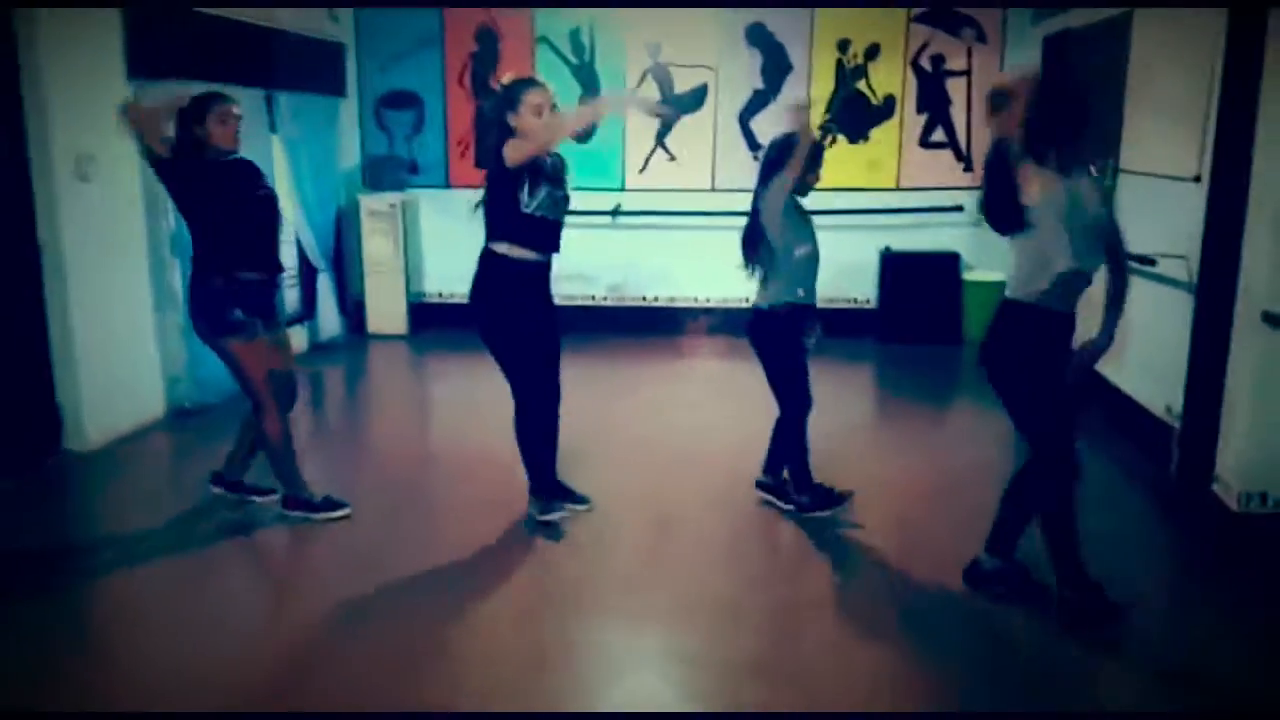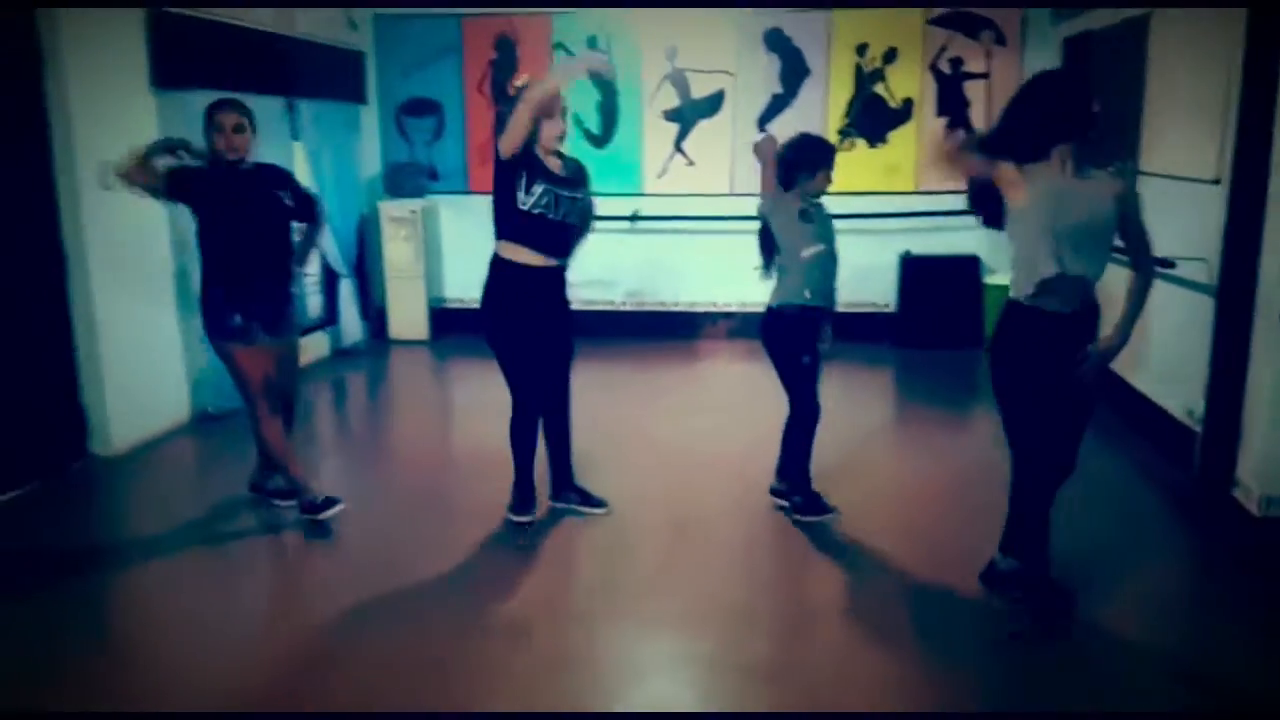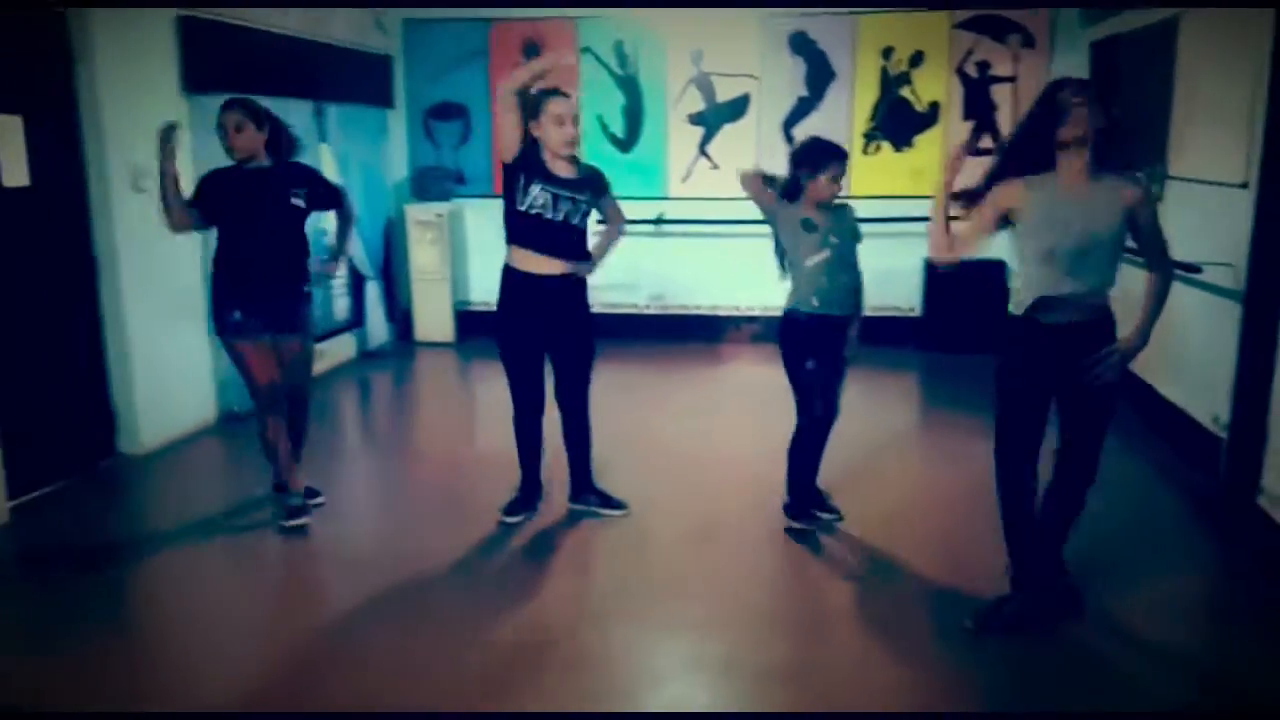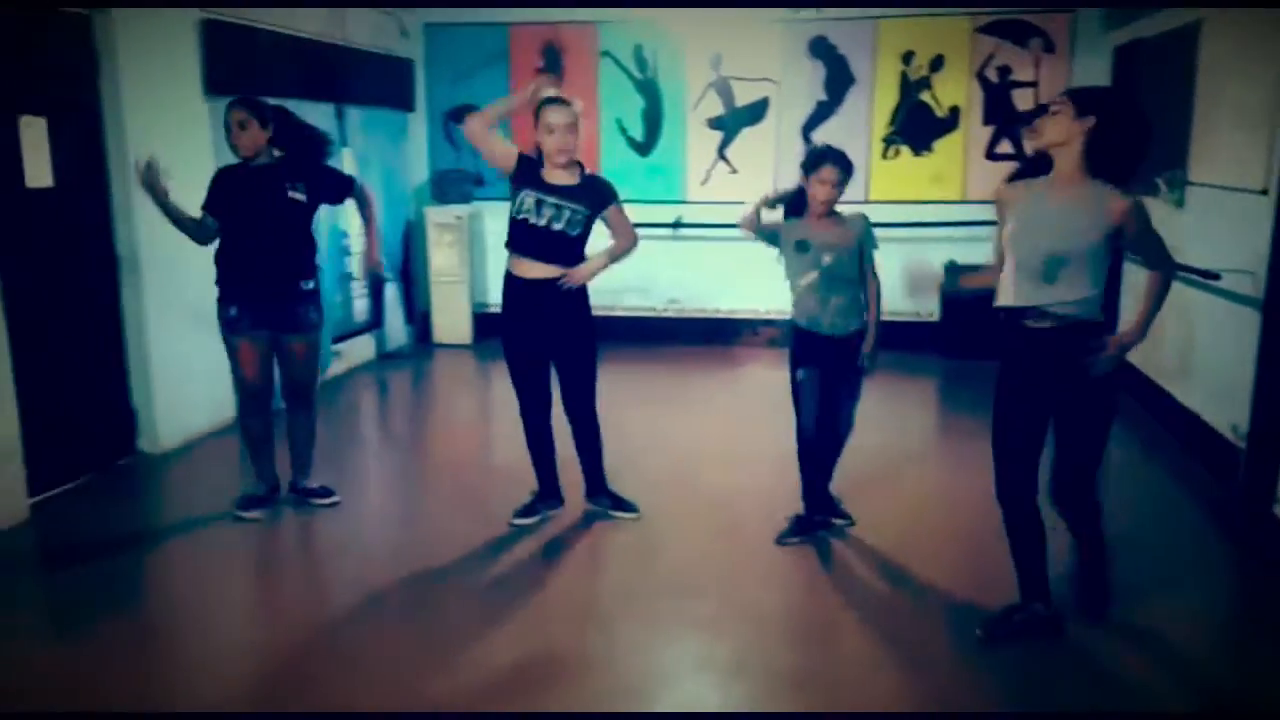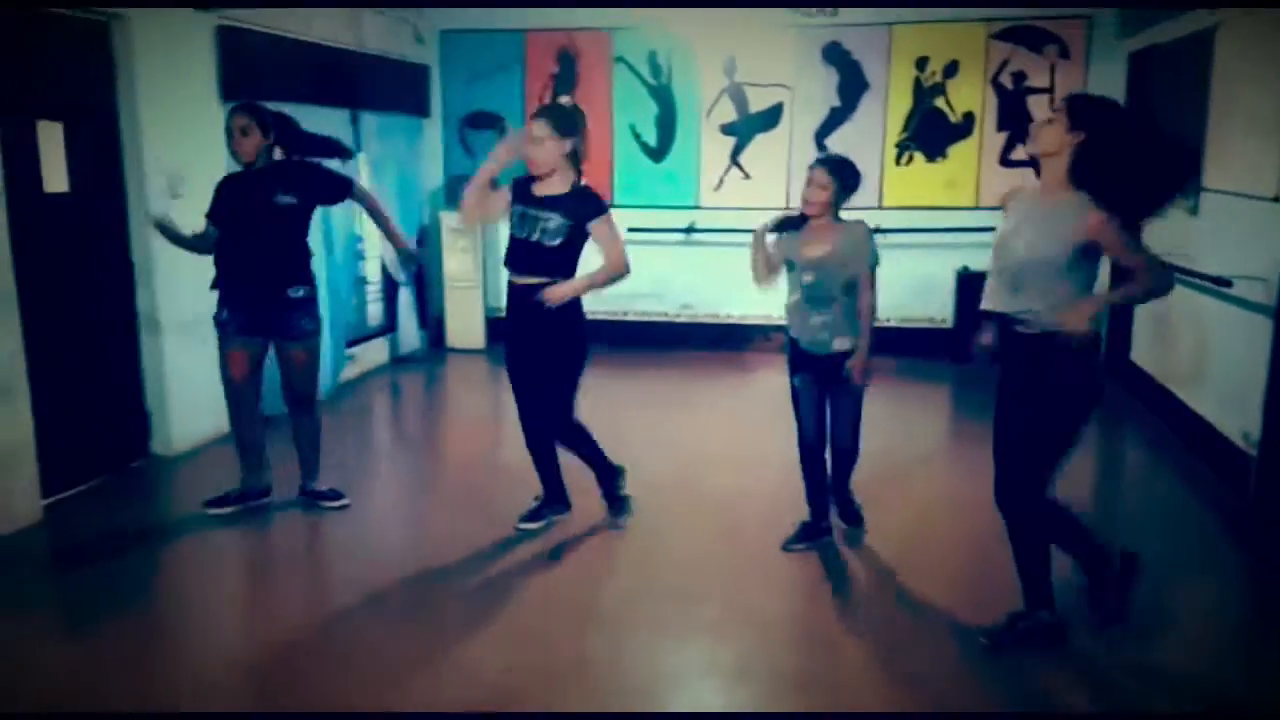
dt=0.1s
person 1, frame 1
left shoulder: (1088, 186)
right shoulder: (1024, 173)
left elbow: (1117, 259)
right elbow: (1006, 116)
left wrist: (1107, 330)
right wrist: (1015, 95)
left hip: (1058, 333)
right hip: (1021, 334)
left knee: (1050, 458)
right knee: (1057, 461)
left ankle: (994, 560)
right ankle: (1075, 587)
person 1, frame 2
left shoulder: (1112, 186)
right shoulder: (1014, 176)
left elbow: (1144, 261)
right elbow: (956, 153)
left wrist: (1121, 331)
left hip: (1080, 333)
right hip: (1024, 331)
left knee: (1055, 460)
right knee: (1034, 460)
left ankle: (1013, 561)
right ankle: (1022, 569)
person 1, frame 3
left shoulder: (1125, 195)
right shoulder: (1018, 191)
left elbow: (1161, 266)
right elbow: (946, 253)
left wrist: (1138, 336)
right wrist: (944, 187)
left hip: (1092, 344)
right hip: (1029, 342)
left knee: (1077, 473)
right knee: (1014, 473)
left ankle: (1045, 572)
right ankle: (1031, 589)
person 1, frame 4
left shoulder: (1117, 204)
right shoulder: (1015, 195)
left elbow: (1162, 266)
left wrist: (1134, 331)
right wrist: (947, 282)
left hip: (1085, 356)
right hip: (1024, 351)
left knee: (1072, 487)
right knee: (1013, 485)
left ankle: (1091, 564)
right ankle: (1036, 603)
person 1, frame 5
left shoulder: (1090, 215)
right shoulder: (1018, 201)
left elbow: (1156, 279)
left wrist: (1094, 307)
right wrist: (994, 324)
left hip: (1063, 361)
right hip: (1018, 358)
left knee: (1018, 494)
right knee: (1013, 492)
left ankle: (1105, 567)
person 2, frame 1
left shoulder: (554, 164)
right shoulder: (509, 156)
right elbow: (549, 133)
right wrist: (618, 102)
left hip: (535, 285)
right hip: (499, 287)
left knee: (546, 390)
right knee: (532, 390)
left ankle: (548, 481)
right ankle: (540, 490)
person 2, frame 2
left shoulder: (574, 171)
right shoulder: (514, 157)
left elbow: (584, 213)
right elbow: (529, 104)
left wrist: (566, 244)
right wrist: (580, 67)
left hip: (551, 292)
right hip: (507, 290)
left knee: (555, 396)
right knee: (527, 396)
left ankle: (564, 486)
right ankle: (524, 490)
person 2, frame 3
left shoulder: (591, 179)
right shoulder: (519, 161)
left elbow: (616, 221)
right elbow: (504, 94)
left wrist: (597, 254)
right wrist: (546, 64)
left hip: (568, 298)
right hip: (521, 297)
left knee: (574, 400)
right knee: (527, 403)
left ankle: (583, 489)
right ankle: (529, 489)
person 2, frame 4
left shoulder: (595, 189)
right shoulder: (520, 167)
left elbow: (627, 238)
right elbow: (474, 127)
left wrist: (596, 263)
right wrist: (521, 97)
left hip: (566, 304)
right hip: (518, 302)
left knee: (580, 406)
right knee: (533, 407)
left ankle: (598, 490)
right ankle: (548, 492)
person 2, frame 5
left shoulder: (586, 201)
right shoulder: (520, 190)
left elbow: (619, 265)
right elbow: (469, 212)
left wrist: (577, 284)
right wrist: (496, 158)
left hip: (559, 315)
right hip: (520, 314)
left knee: (556, 419)
right knee: (532, 416)
left ankle: (609, 476)
right ankle: (554, 497)
person 3, frame 1
left shoulder: (248, 172)
right shoulder: (191, 172)
right elbow: (135, 116)
right wrist: (174, 110)
left hip: (260, 297)
right hip: (222, 301)
left knee: (283, 390)
right knee: (270, 397)
left ankle: (231, 473)
right ankle: (297, 494)
person 3, frame 2
left shoulder: (278, 179)
right shoulder: (199, 180)
left elbow: (313, 215)
right elbow: (133, 175)
left wrist: (301, 253)
right wrist: (166, 148)
left hip: (277, 302)
right hip: (230, 308)
left knee: (285, 397)
right knee: (263, 402)
left ankle: (266, 478)
right ankle: (304, 494)
person 3, frame 3
left shoulder: (299, 177)
right shoulder: (219, 183)
left elbow: (343, 202)
right elbow: (180, 221)
left wrist: (338, 254)
right wrist: (168, 157)
left hip: (291, 302)
right hip: (239, 307)
left knee: (296, 396)
right knee: (269, 399)
left ankle: (289, 478)
right ankle: (293, 492)
person 3, frame 4
left shoulder: (300, 170)
right shoulder: (226, 180)
left elbow: (357, 191)
right elbow: (203, 233)
left wrist: (372, 240)
right wrist: (162, 198)
left hip: (295, 297)
right hip: (242, 302)
left knee: (301, 394)
right knee: (254, 396)
left ankle: (302, 480)
right ankle: (265, 482)
person 3, frame 5
left shoulder: (301, 176)
right shoulder: (229, 187)
left elbow: (359, 193)
right elbow: (211, 242)
left wrist: (395, 238)
right wrist: (176, 237)
left hip: (292, 303)
right hip: (239, 307)
left knee: (301, 398)
right knee: (241, 399)
left ankle: (311, 483)
right ankle: (253, 484)
person 4, frame 1
left shoulder: (789, 207)
right shoulder: (773, 200)
right elbow: (794, 166)
left wrist: (808, 318)
left hip: (787, 317)
right hip: (777, 319)
left knee: (796, 400)
right knee: (795, 403)
left ankle: (774, 478)
right ankle: (802, 493)
person 4, frame 2
left shoulder: (816, 212)
right shoulder: (780, 205)
right elbow: (764, 152)
left wrist: (825, 317)
right wrist: (772, 154)
left hip: (812, 319)
right hip: (787, 320)
left knee: (807, 407)
right knee: (805, 407)
left ankle: (790, 483)
right ankle: (793, 490)
person 4, frame 3
left shoulder: (844, 215)
right shoulder: (786, 215)
left elbow: (853, 268)
right elbow: (750, 181)
left wrist: (856, 317)
right wrist: (771, 183)
left hip: (836, 325)
right hip: (803, 326)
left knee: (826, 413)
right knee: (811, 415)
left ankle: (805, 490)
right ankle: (797, 500)
person 4, frame 4
left shoulder: (857, 225)
right shoulder: (786, 228)
left elbow: (871, 280)
right elbow: (750, 223)
left wrist: (872, 331)
right wrist: (768, 203)
left hip: (849, 342)
right hip: (806, 341)
left knee: (840, 426)
right knee: (810, 429)
left ankle: (822, 491)
right ankle: (813, 512)
person 4, frame 5
left shoulder: (858, 235)
right shoulder: (789, 239)
left elbow: (867, 296)
right elbow: (763, 276)
left wrist: (863, 352)
right wrist: (760, 236)
left hip: (844, 355)
right hip: (803, 353)
left knee: (845, 440)
right knee: (810, 438)
left ankle: (841, 494)
right ankle: (818, 518)
